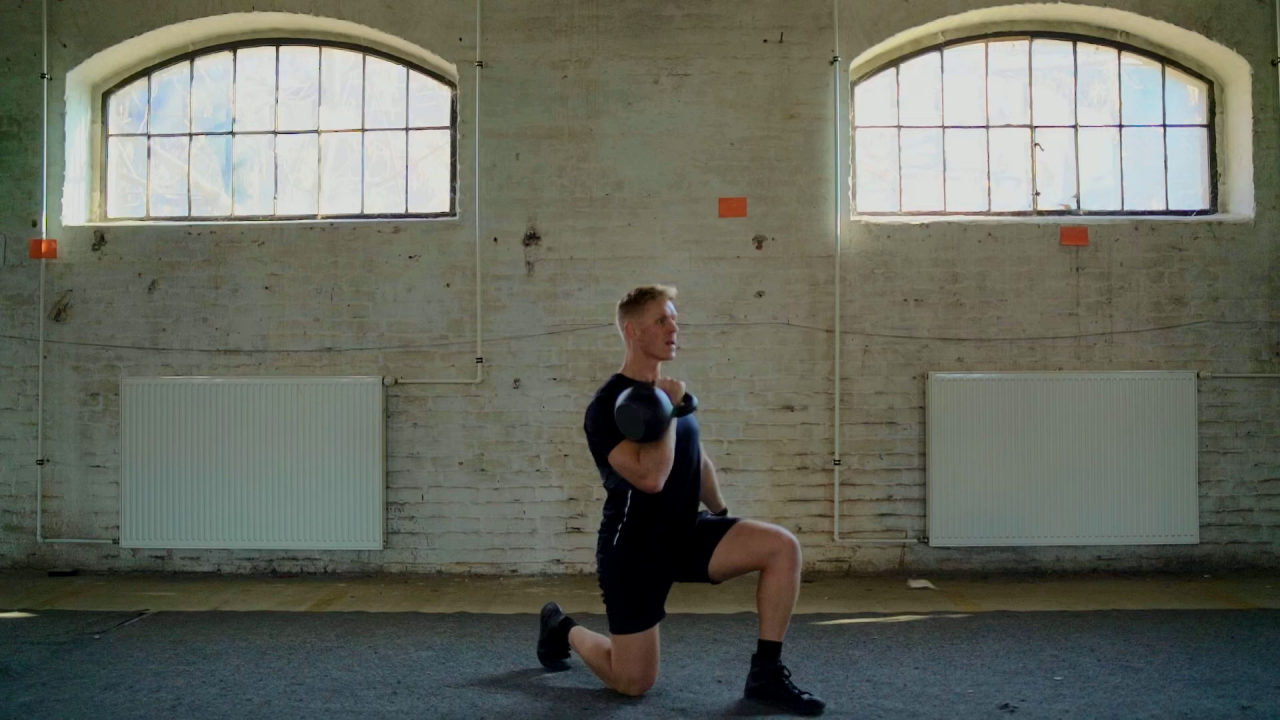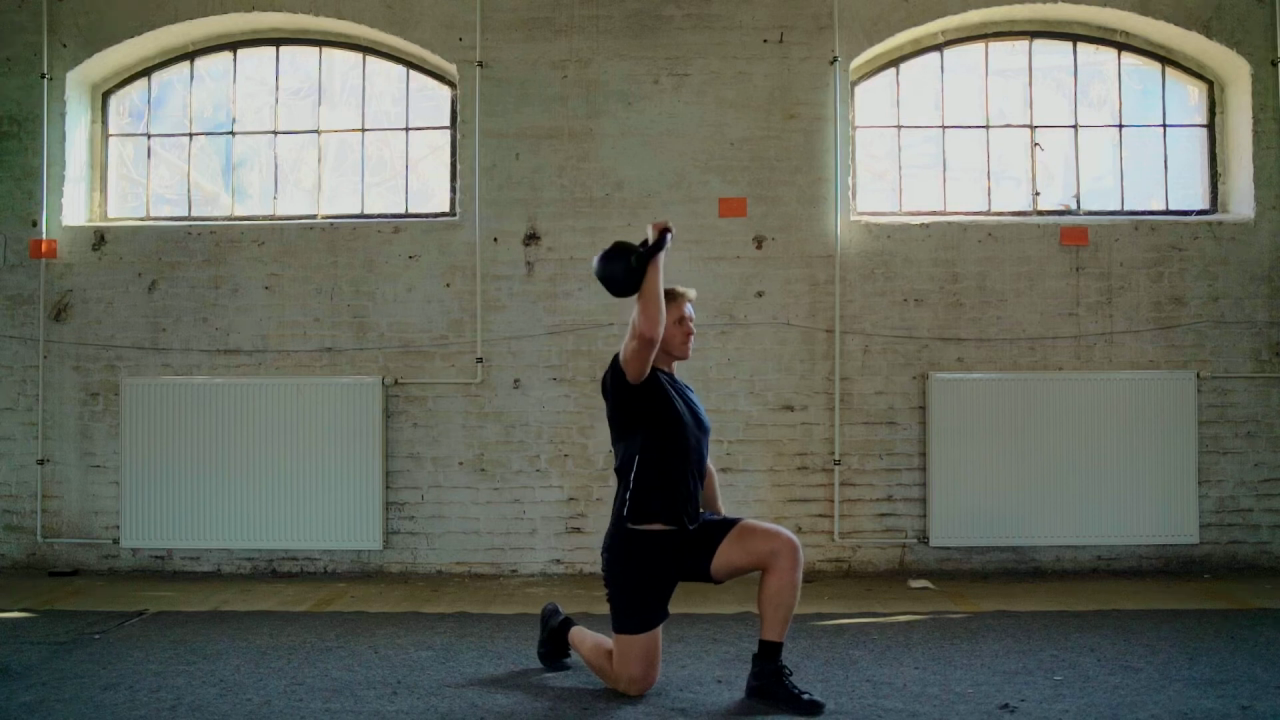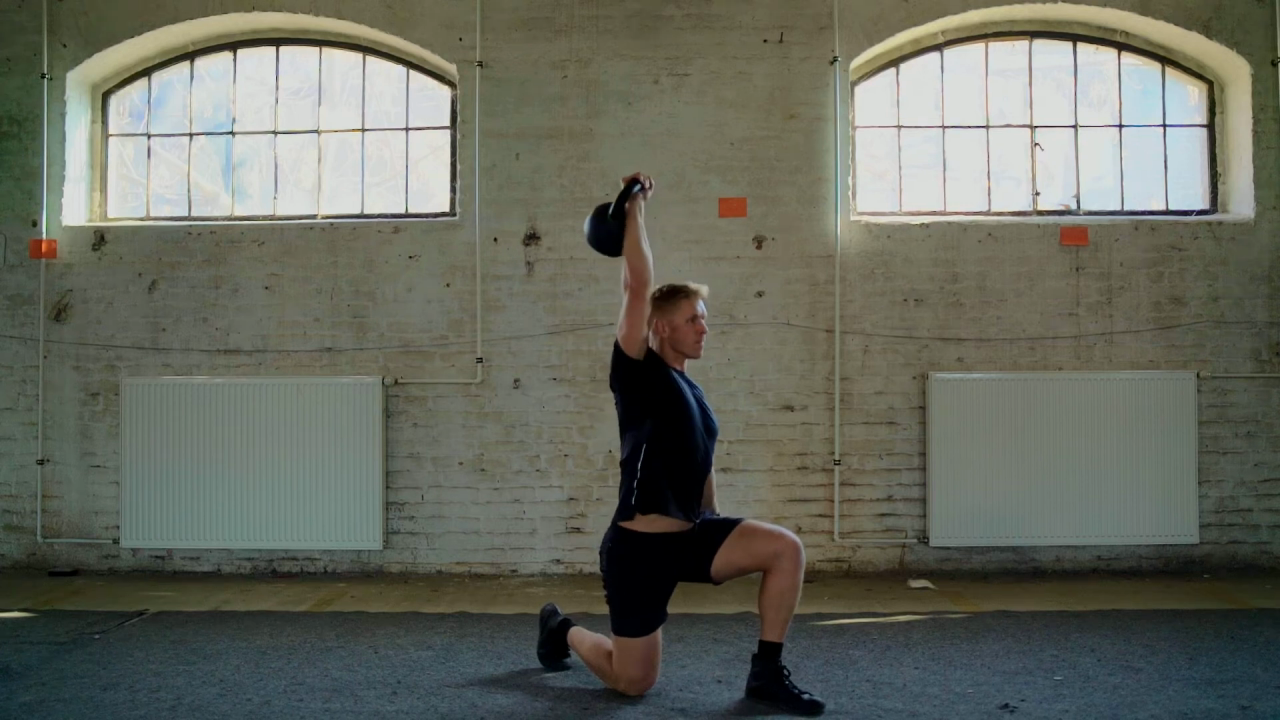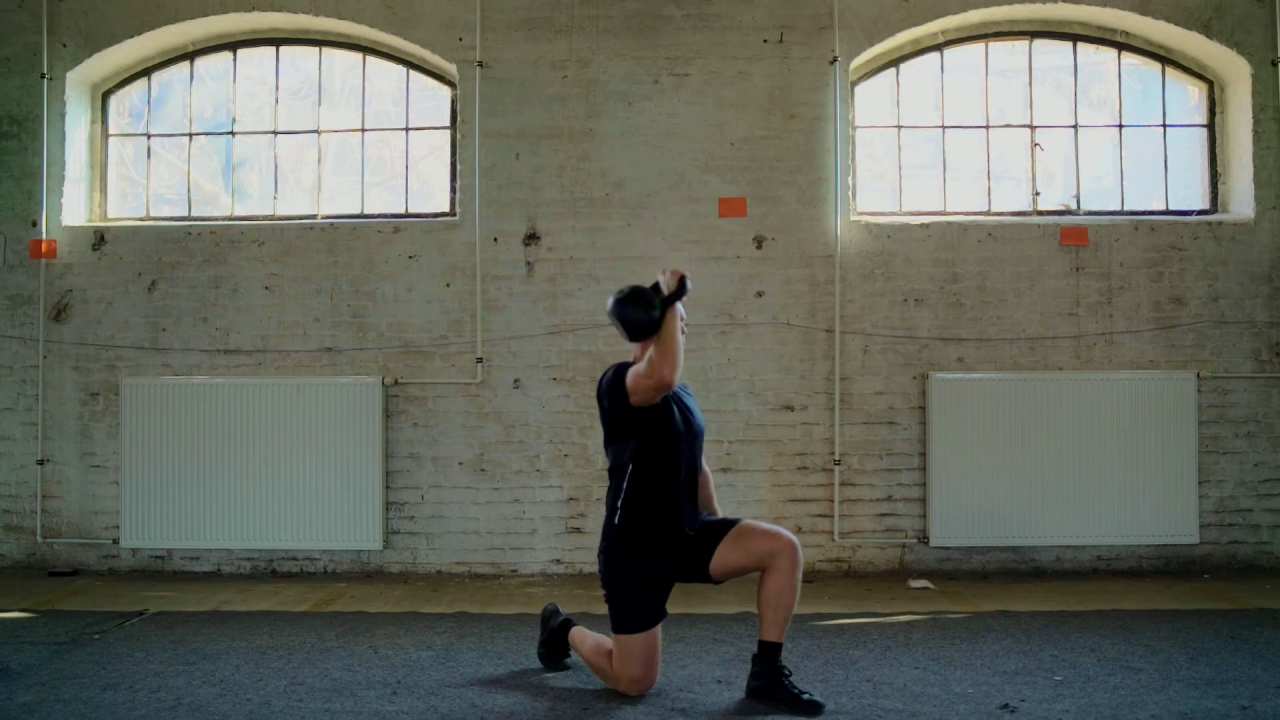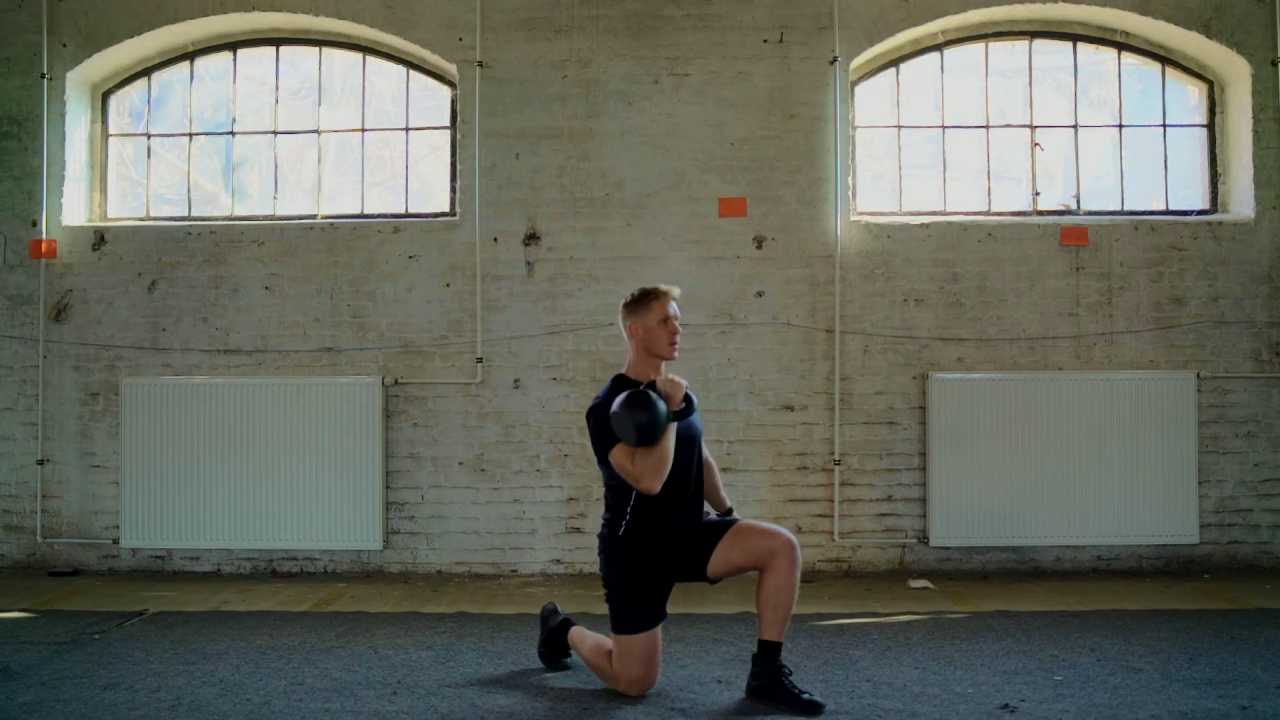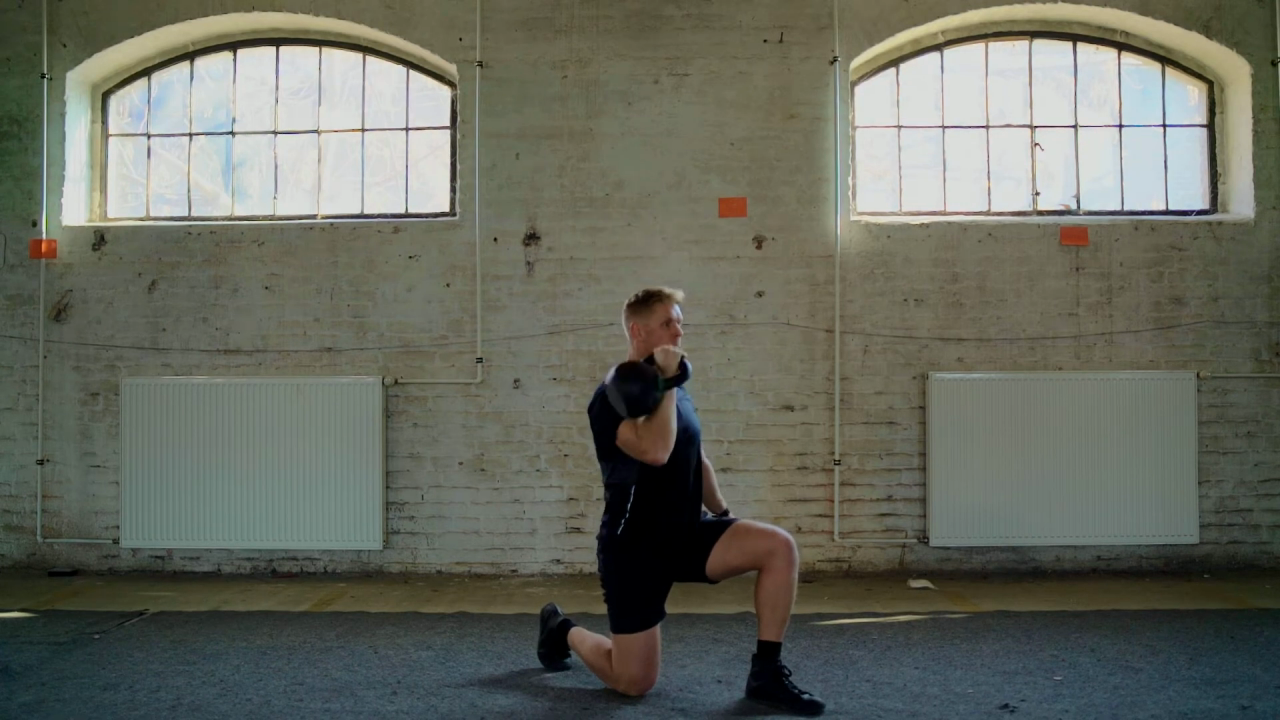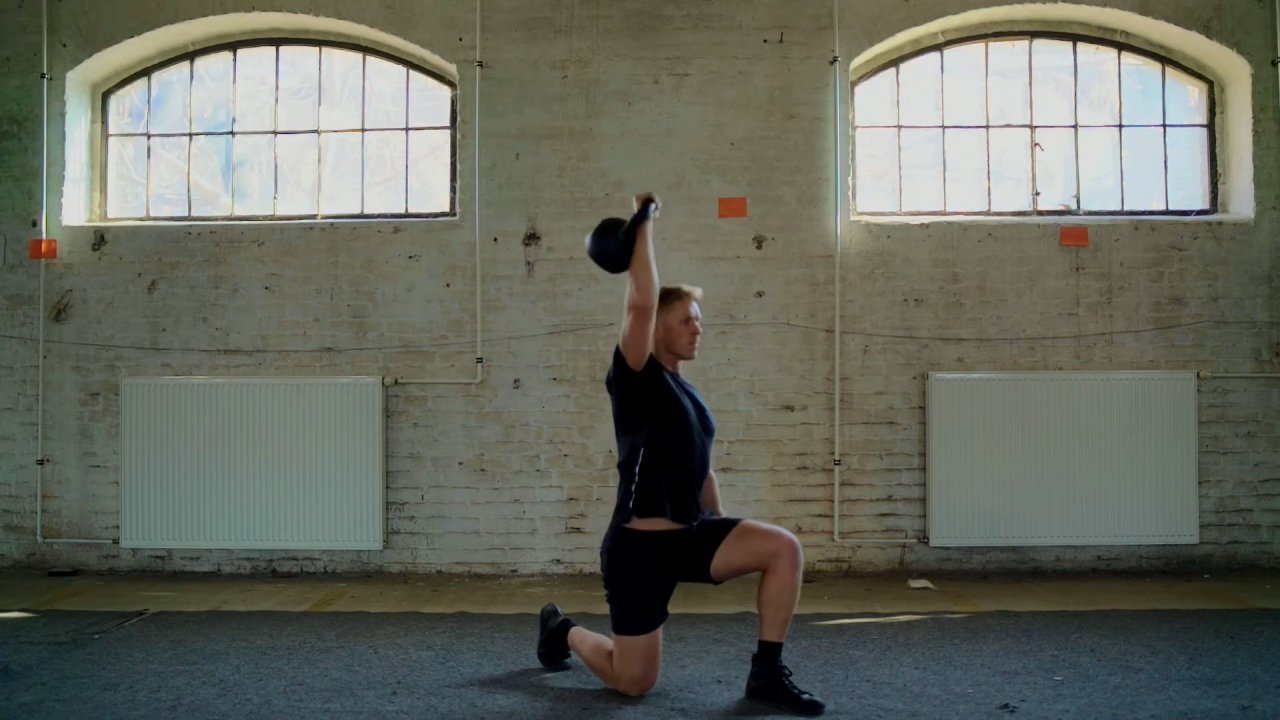
dt=0.7s
person 1, frame 1
left shoulder: (669, 390)
right shoulder: (609, 407)
right elbow: (651, 478)
left wrist: (721, 514)
right wrist: (669, 409)
left hip: (685, 534)
right hip: (634, 551)
left knee: (782, 547)
right knee: (634, 683)
left ankle: (766, 673)
right ankle: (564, 630)
person 1, frame 2
left shoulder: (683, 393)
right shoulder: (628, 382)
right elbow: (645, 334)
left wrist: (721, 523)
right wrist: (654, 258)
left hip: (688, 534)
right hip: (639, 547)
left knee: (784, 547)
left ankle: (766, 672)
right ankle: (563, 629)
person 1, frame 3
left shoulder: (689, 391)
right shoulder: (639, 373)
right elbow: (637, 288)
left wrist: (714, 530)
right wrist: (634, 209)
left hip: (688, 537)
right hip: (639, 548)
left knee: (785, 549)
left ankle: (767, 672)
right ankle: (562, 629)
person 1, frame 4
left shoulder: (680, 394)
right shoulder: (619, 381)
right elbow: (664, 375)
left wrist: (717, 529)
right wrist: (667, 300)
left hip: (685, 533)
right hip: (636, 547)
left knee: (782, 547)
right knee: (634, 682)
left ankle: (766, 674)
right ankle: (563, 630)
person 1, frame 5
left shoulder: (673, 391)
right shoulder: (611, 406)
right elbow: (649, 479)
left wrist: (727, 514)
right wrist: (669, 410)
left hip: (686, 533)
right hip: (636, 549)
left knee: (781, 546)
right knee: (635, 683)
left ankle: (766, 672)
right ankle: (564, 630)
person 1, frame 6
left shoulder: (676, 392)
right shoulder: (612, 399)
right elbow: (657, 453)
left wrist: (724, 516)
right wrist: (664, 378)
left hip: (685, 533)
right hip: (633, 548)
left knee: (779, 546)
right knee: (634, 682)
left ankle: (766, 673)
right ankle: (564, 631)
person 1, frame 7
left shoulder: (688, 395)
right shoulder: (634, 380)
right elbow: (641, 306)
left wrist: (725, 541)
right wrist: (643, 226)
left hip: (689, 534)
right hip: (640, 547)
left knee: (784, 548)
left ankle: (767, 672)
right ankle: (563, 630)
